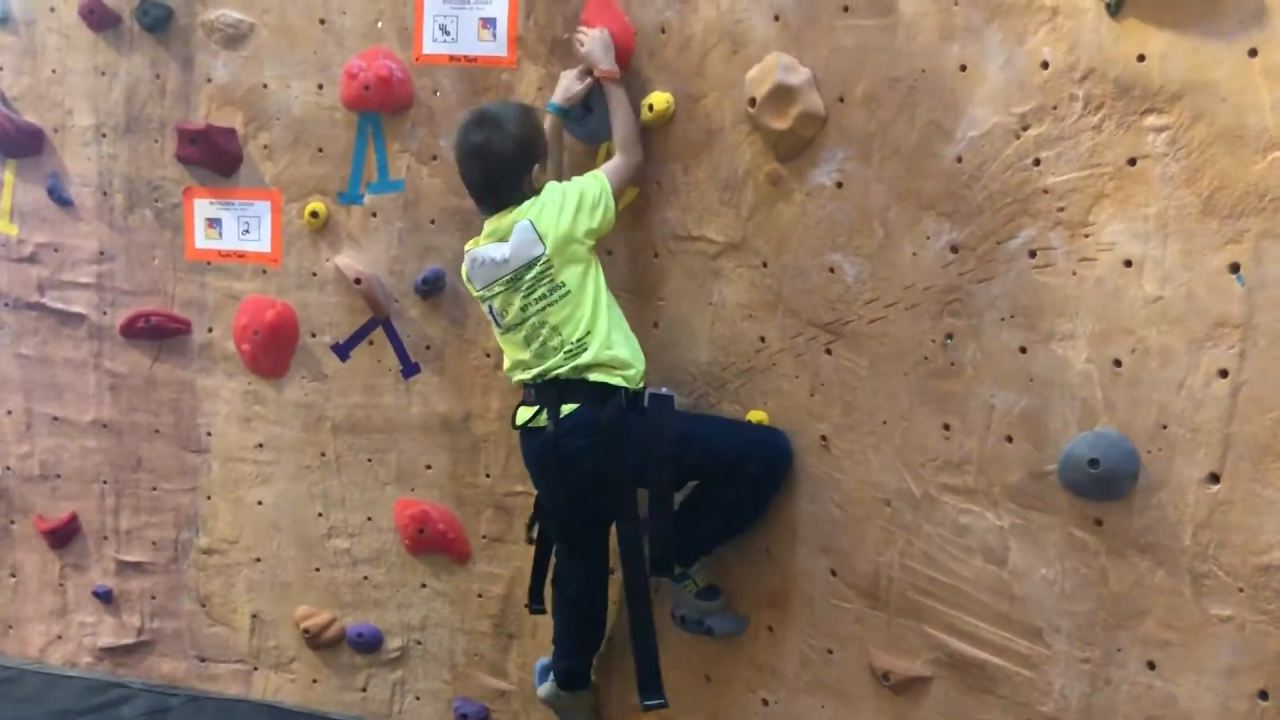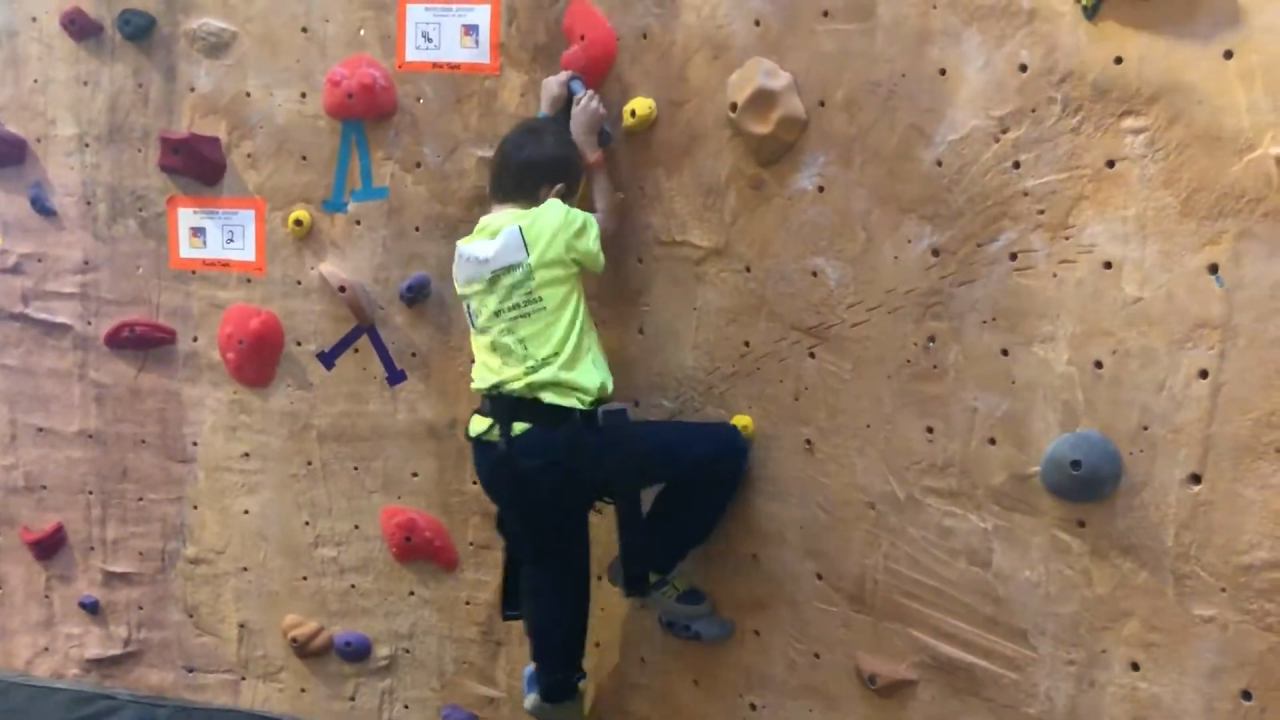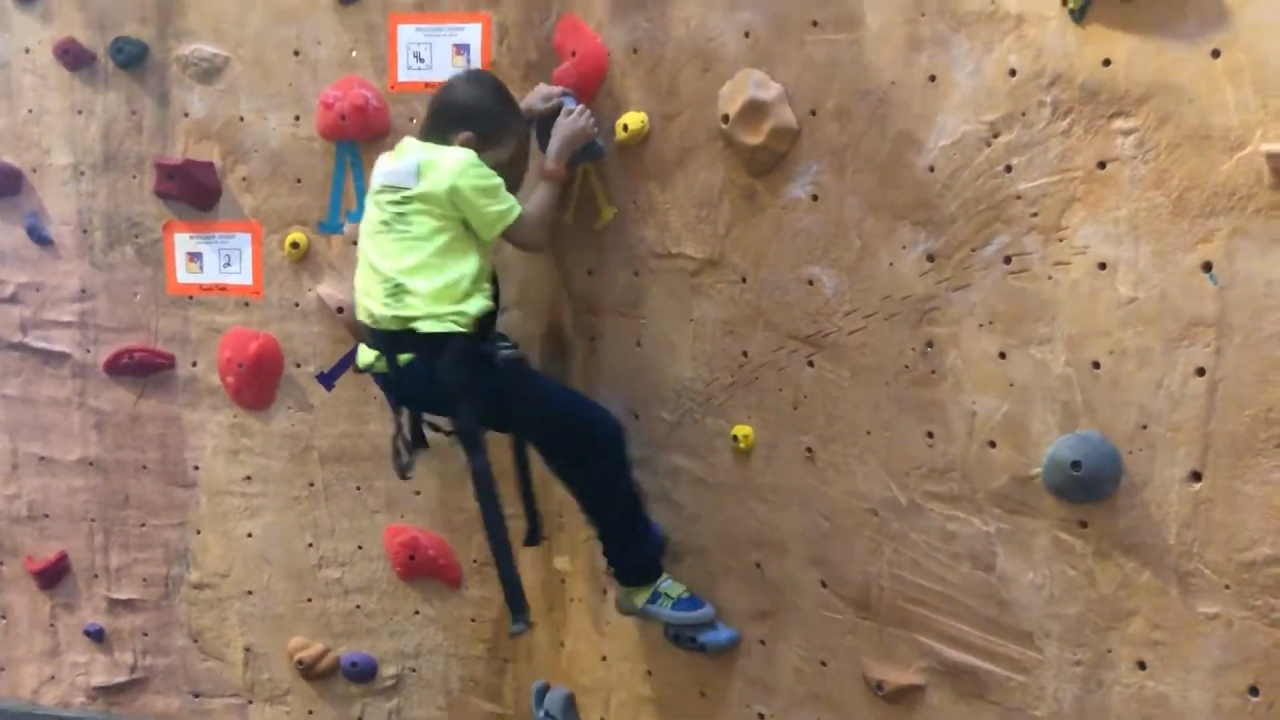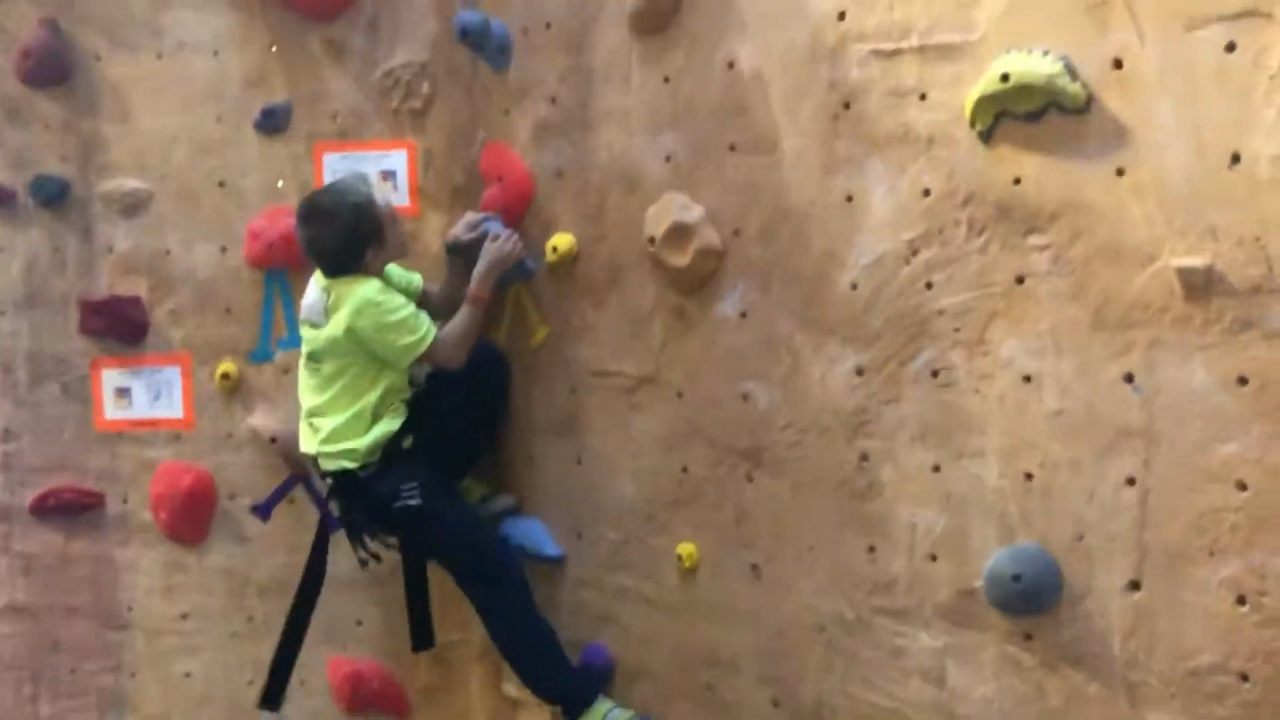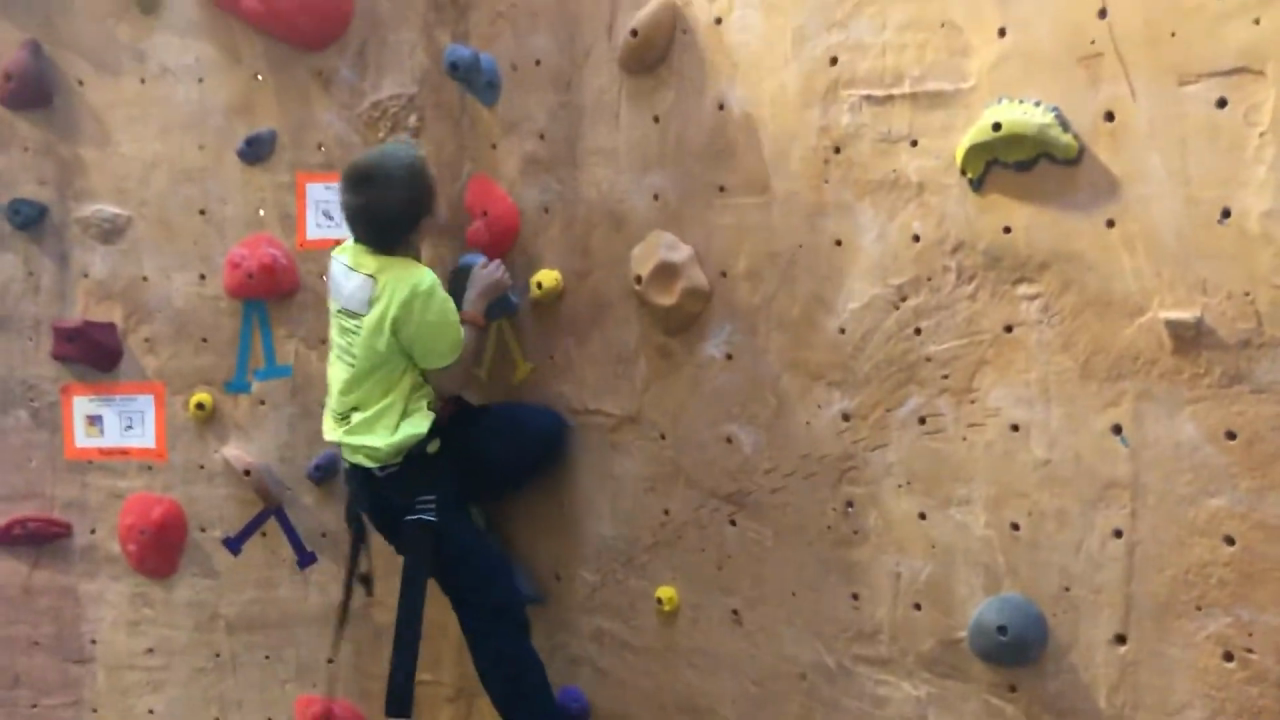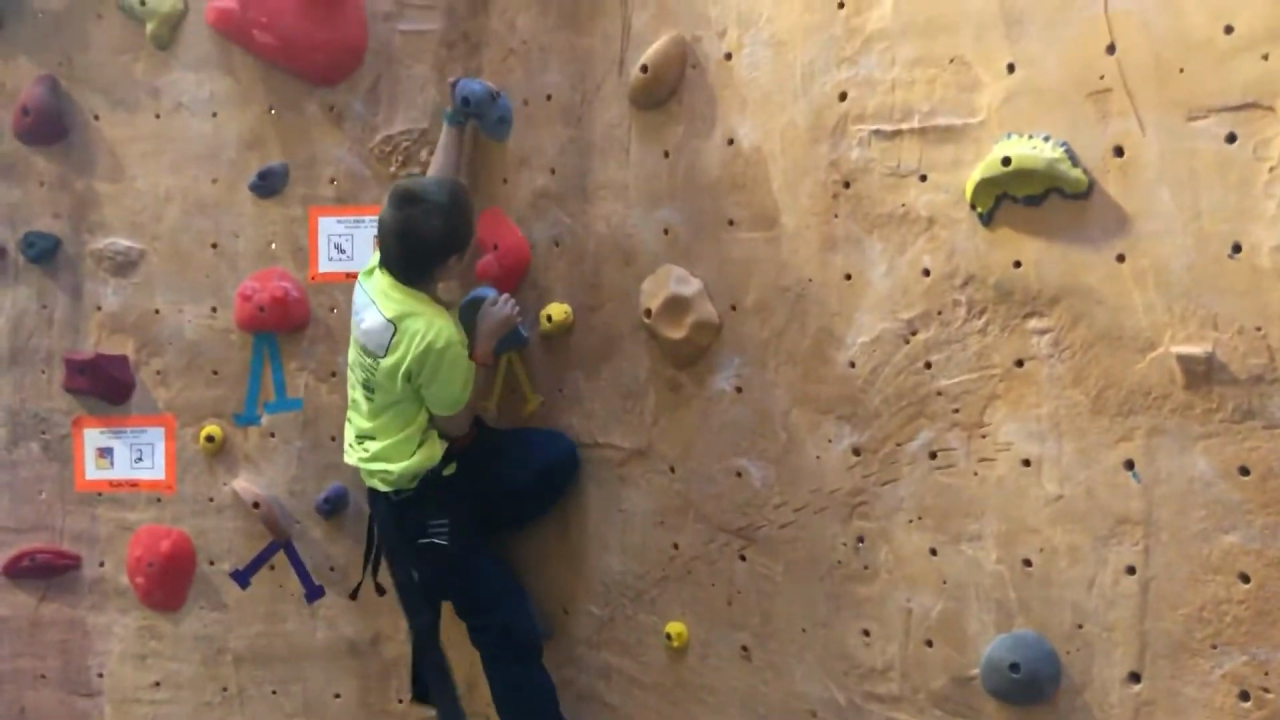
dt=0.5s
person 1, frame 1
left shoulder: (476, 257)
right shoulder: (555, 214)
right elbow: (631, 157)
left wrist: (556, 112)
right wrist: (607, 71)
left hip: (543, 432)
right hip: (603, 420)
left knee: (581, 557)
right knee: (765, 452)
right ankle: (673, 560)
person 1, frame 2
left shoulder: (472, 248)
right shoulder: (551, 222)
left elbow: (522, 164)
right elbow: (605, 227)
left wrist: (549, 120)
right wrist: (587, 141)
left hip: (497, 446)
right hip: (560, 436)
left knee: (550, 568)
right knee: (719, 450)
right ankle: (644, 566)
person 1, frame 3
left shoulder: (395, 160)
right shoulder: (458, 167)
left elbow: (499, 196)
right elbow: (532, 233)
left wrist: (520, 122)
right wrist: (558, 153)
left hip: (389, 356)
right hip: (436, 357)
right knee: (593, 435)
right ankle: (639, 580)
person 1, frame 4
left shoulder: (343, 274)
right shoulder: (370, 300)
left elbow: (436, 306)
right elbow: (450, 351)
left wrist: (459, 255)
right wrist: (482, 273)
left hip: (390, 431)
right hip: (374, 473)
left knee: (493, 367)
right knee: (494, 569)
left ankle: (448, 489)
person 1, frame 5
left shoulder: (349, 255)
right shoulder: (418, 288)
right elbow: (451, 381)
right wrist: (475, 303)
left hip: (373, 446)
right hip: (400, 470)
left knee: (543, 430)
right knee: (492, 598)
left ankle: (451, 517)
person 1, frame 6
left shoulder: (378, 275)
right shoulder: (434, 333)
left elbow: (430, 196)
right elbow: (458, 425)
left wrist: (456, 120)
right wrist: (484, 343)
left hip: (395, 468)
right hip: (419, 495)
left knee: (555, 455)
right knee: (508, 630)
left ankle: (467, 557)
